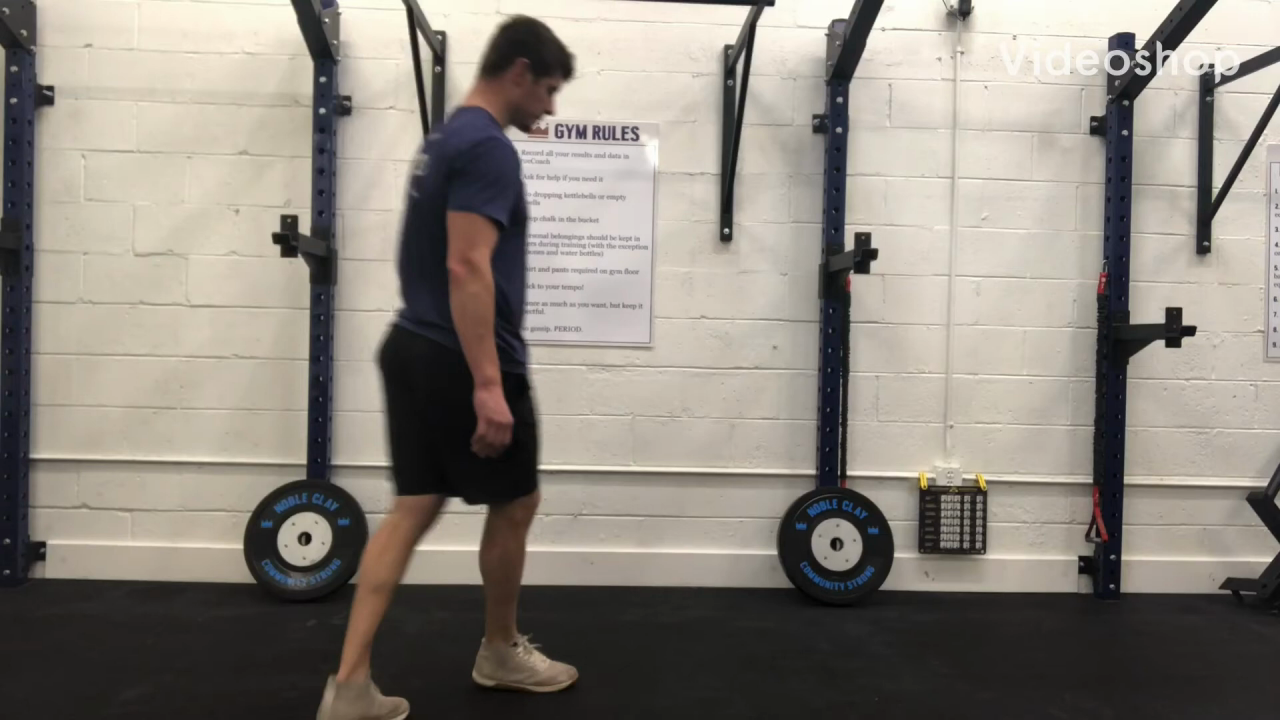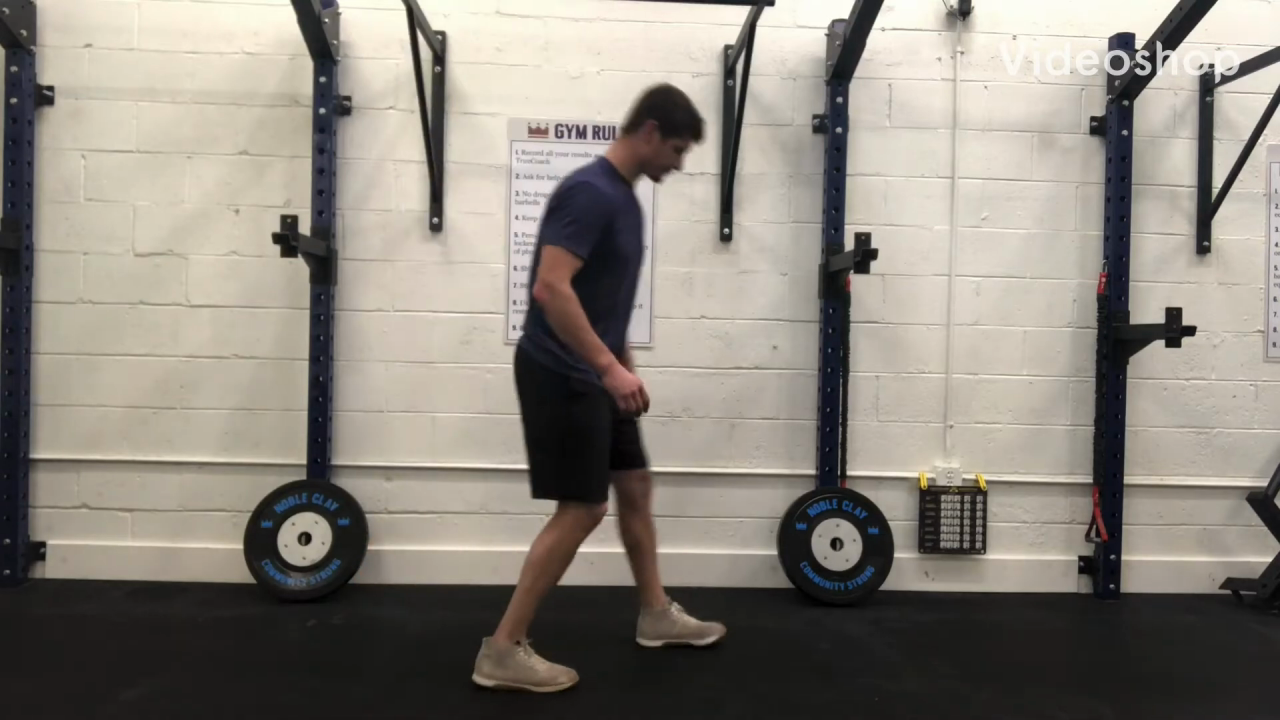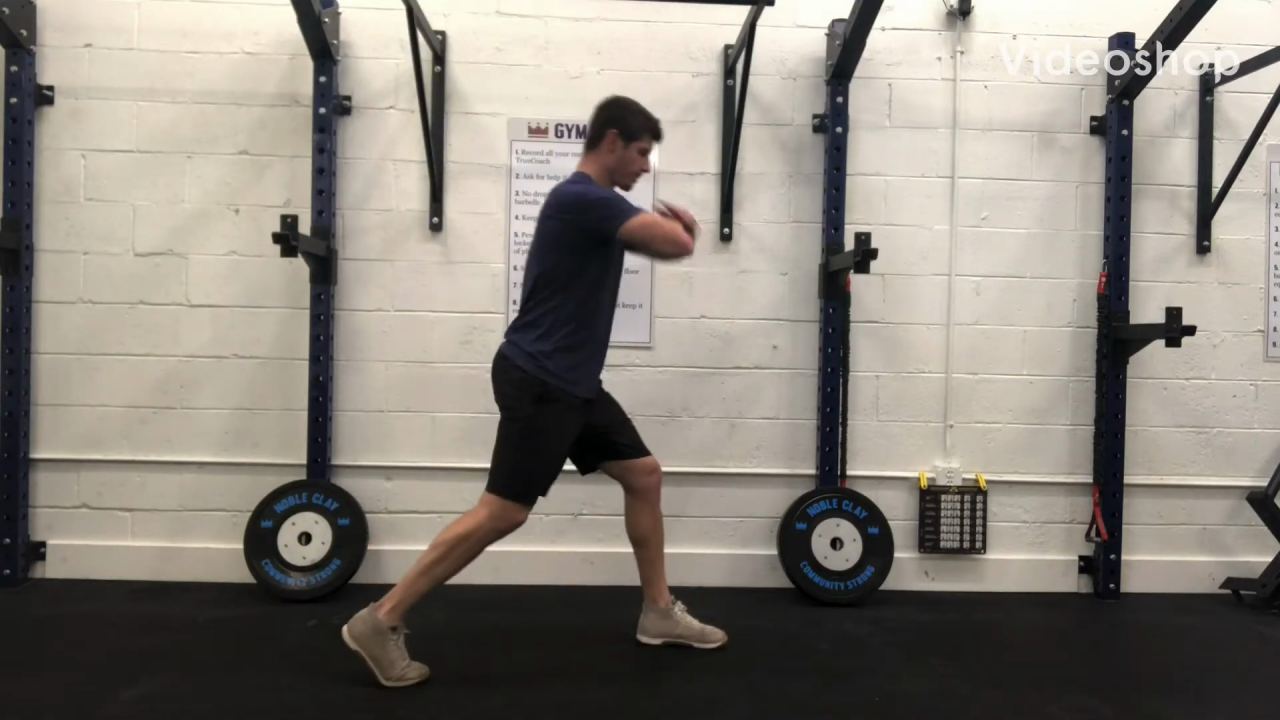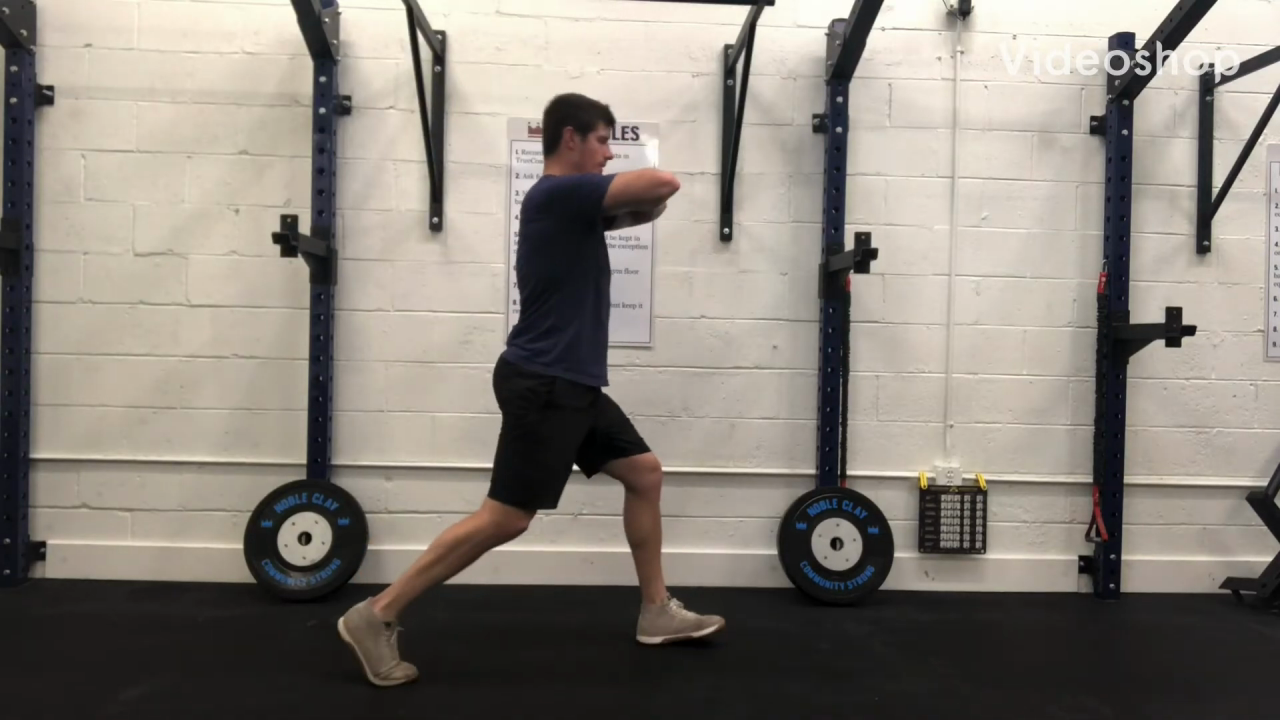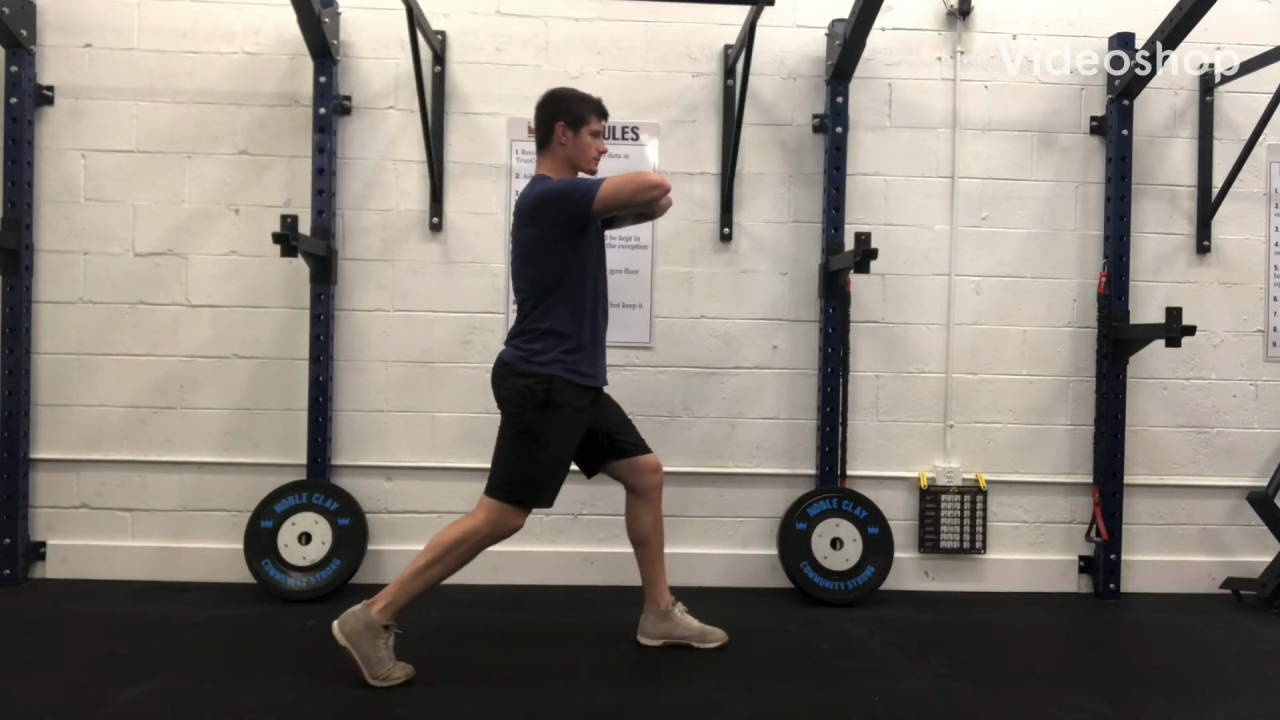
dt=0.7s
person 1, frame 1
left shoulder: (443, 141)
right shoulder: (487, 148)
right elbow: (468, 267)
right wrist: (488, 384)
left hip: (412, 347)
right hip: (465, 360)
left knee: (415, 507)
right knee: (514, 502)
right ankle: (501, 652)
person 1, frame 2
left shoulder: (622, 196)
right shoulder: (590, 192)
right elbow: (550, 288)
left wrist: (620, 365)
right wrist: (610, 368)
left hip: (586, 373)
right hip: (561, 374)
left knee: (635, 487)
right knee: (581, 508)
left ankle: (657, 614)
right ankle: (504, 650)
person 1, frame 3
left shoulder: (599, 202)
right shoulder: (583, 199)
left elbow: (670, 233)
right elbow: (676, 244)
left wrist: (672, 219)
right wrist: (676, 225)
left hip: (573, 381)
right hip: (536, 379)
left knee: (644, 476)
right knee: (503, 511)
left ankle: (660, 612)
right ankle: (381, 623)
person 1, frame 4
left shoulder: (575, 202)
right shoulder: (558, 193)
left elbow: (646, 207)
right elbow: (663, 184)
left wrist: (640, 205)
right wrist: (642, 195)
left hip: (573, 381)
right hip: (542, 383)
left knee: (644, 473)
right knee: (506, 516)
left ankle: (656, 610)
right ankle: (377, 617)
person 1, frame 5
left shoulder: (570, 199)
right shoulder: (549, 197)
left elbow: (651, 203)
right elbow: (653, 187)
left wrist: (646, 205)
right wrist: (645, 200)
left hip: (575, 382)
right hip: (542, 383)
left knee: (646, 476)
right knee: (500, 516)
left ankle: (660, 613)
right ankle: (371, 619)
